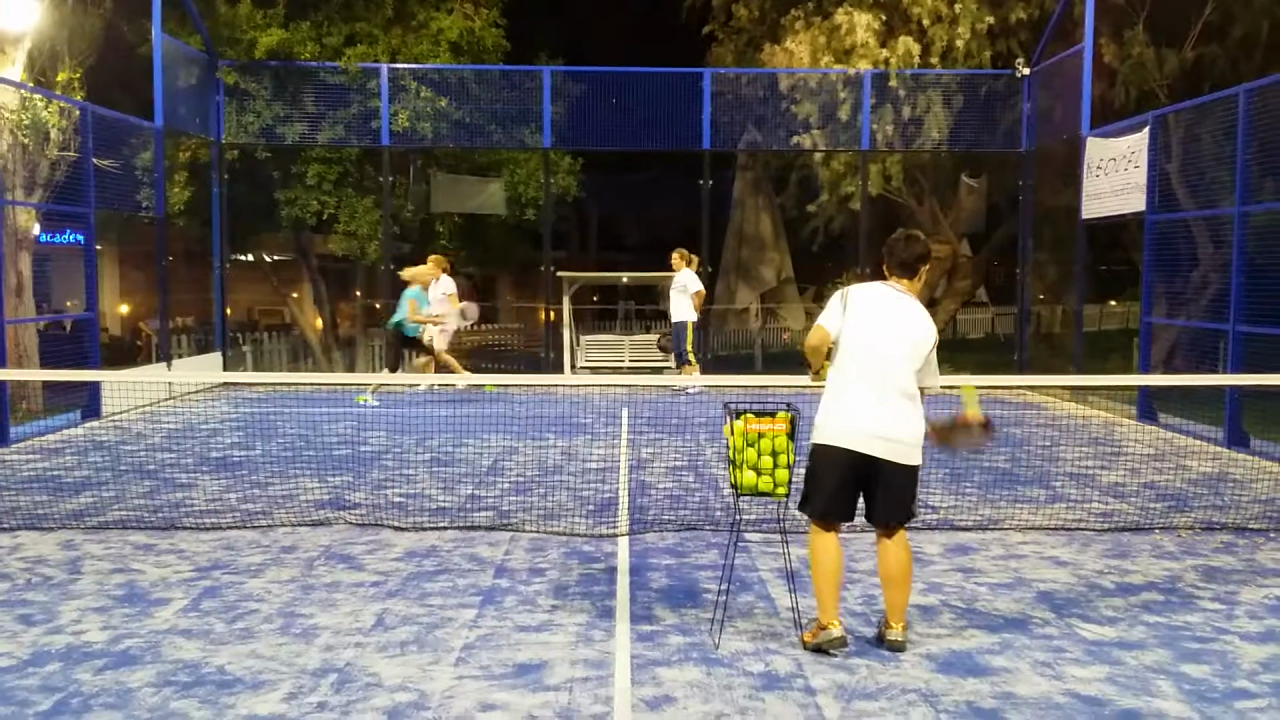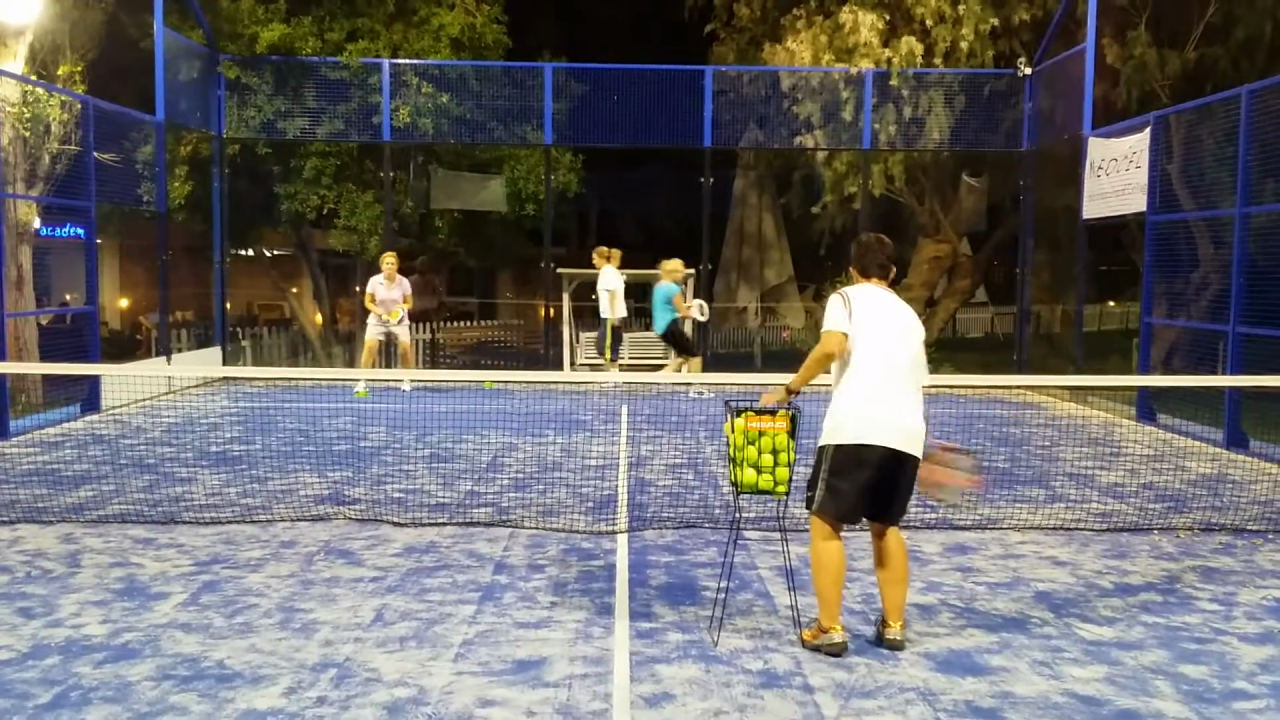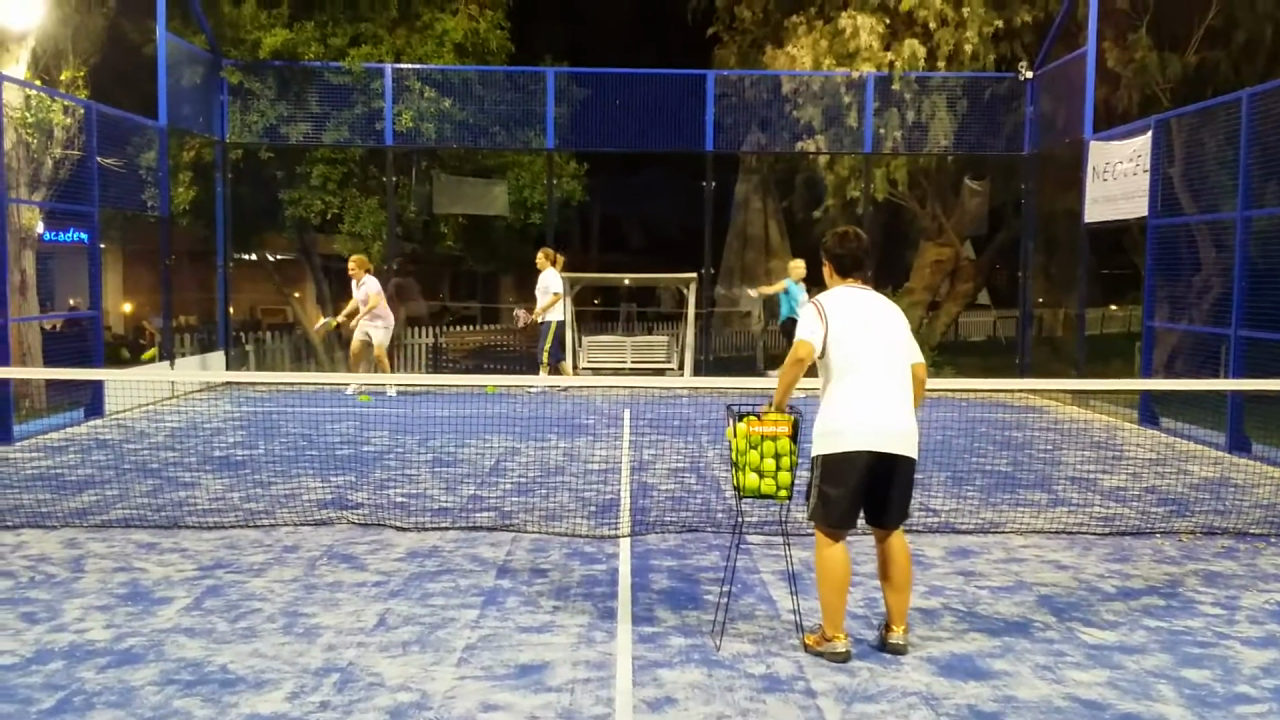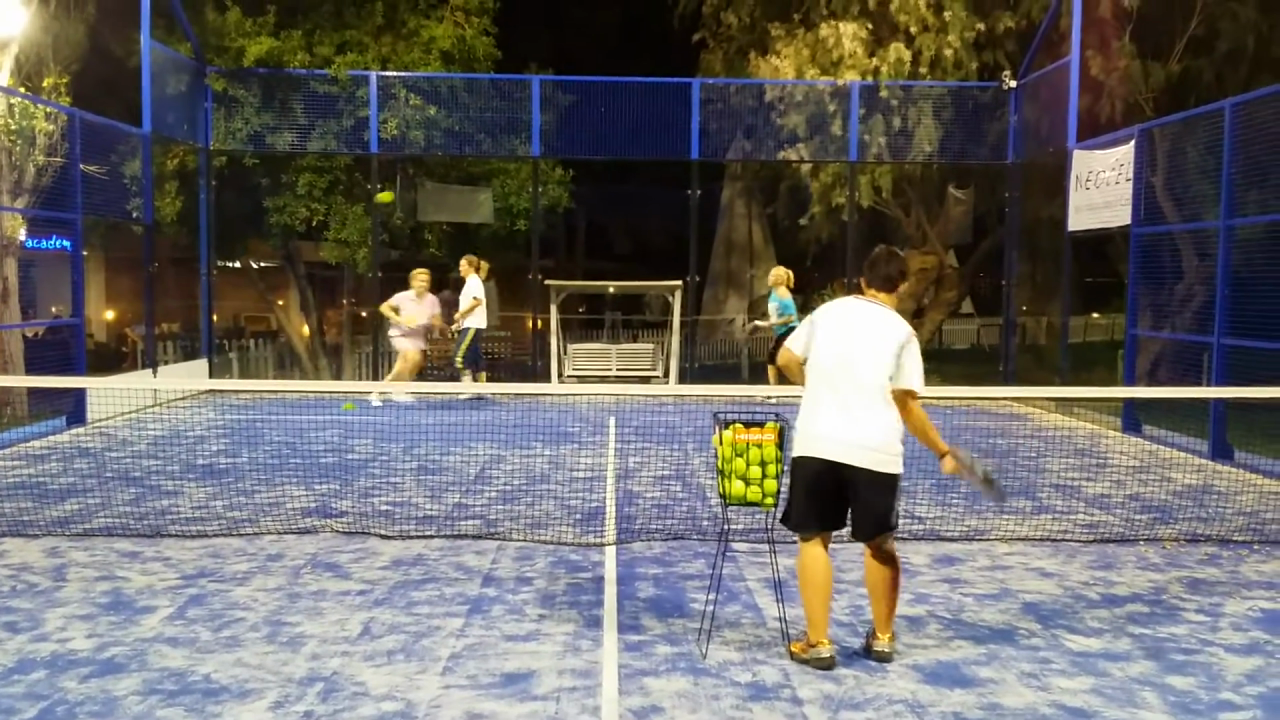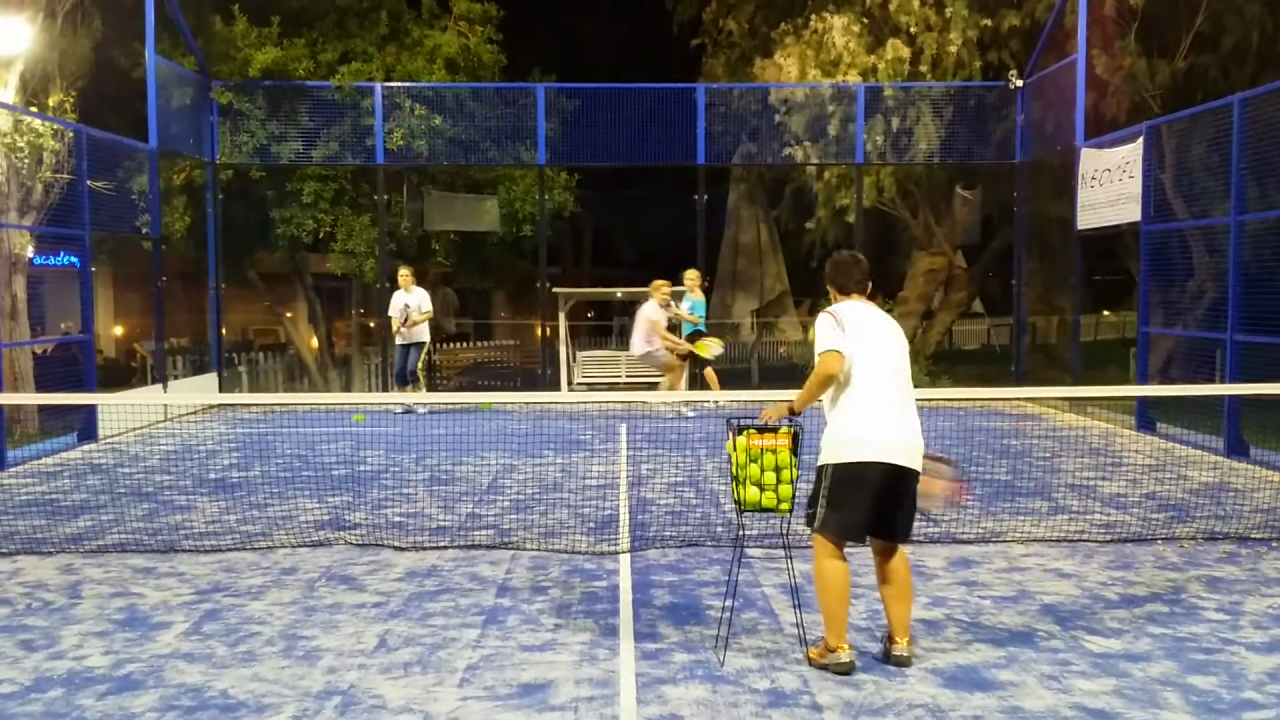
dt=1s
person 1, frame 1
left shoulder: (852, 295)
right shoulder: (926, 323)
left elbow: (816, 343)
left wrist: (818, 368)
left hip: (840, 432)
right hip: (899, 440)
left knee: (825, 526)
right knee: (891, 532)
left ankle: (828, 626)
right ankle: (895, 627)
person 1, frame 2
left shoulder: (846, 298)
right shoulder: (909, 315)
left elbow: (831, 347)
left wrist: (789, 389)
left hip: (856, 429)
right hip: (906, 434)
left knee: (825, 524)
right knee: (886, 527)
left ankle: (830, 629)
right ankle: (894, 626)
person 1, frame 3
left shoulder: (823, 304)
right shoulder: (891, 309)
left elbow: (801, 353)
right elbow: (919, 375)
left wrist: (779, 399)
left hip: (846, 435)
right hip: (899, 435)
left knee: (831, 533)
right knee: (889, 532)
left ankle: (833, 637)
right ankle: (897, 631)
person 1, frame 4
left shoulder: (827, 311)
right shoulder: (902, 331)
left elbow: (787, 360)
right elbow: (906, 403)
right wrist: (941, 451)
left hip: (816, 444)
right hip: (876, 451)
left knee: (813, 539)
right knee: (878, 544)
left ankle: (818, 642)
right ankle: (882, 638)
person 1, frame 5
left shoulder: (833, 317)
right shoulder: (891, 325)
left elbow: (831, 368)
left wrist: (793, 406)
left hip: (856, 448)
right hip: (904, 449)
left knee: (829, 543)
right knee: (888, 546)
left ankle: (835, 648)
right ankle: (900, 642)
